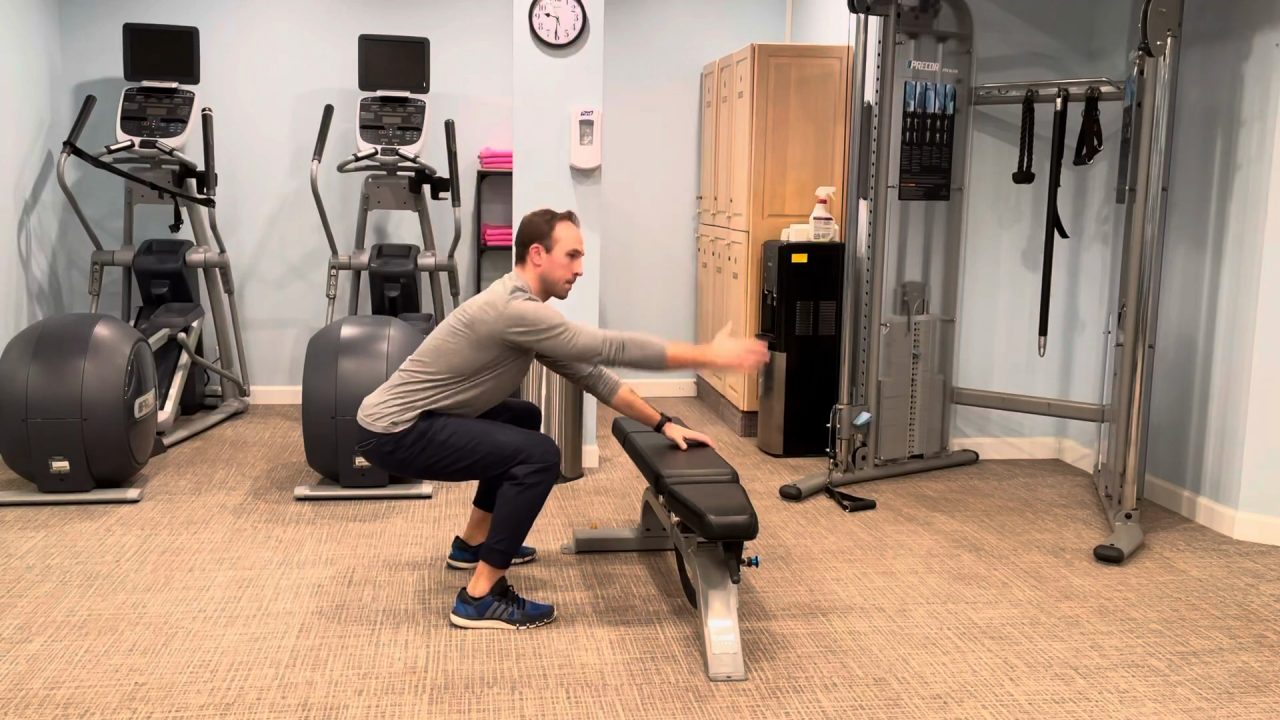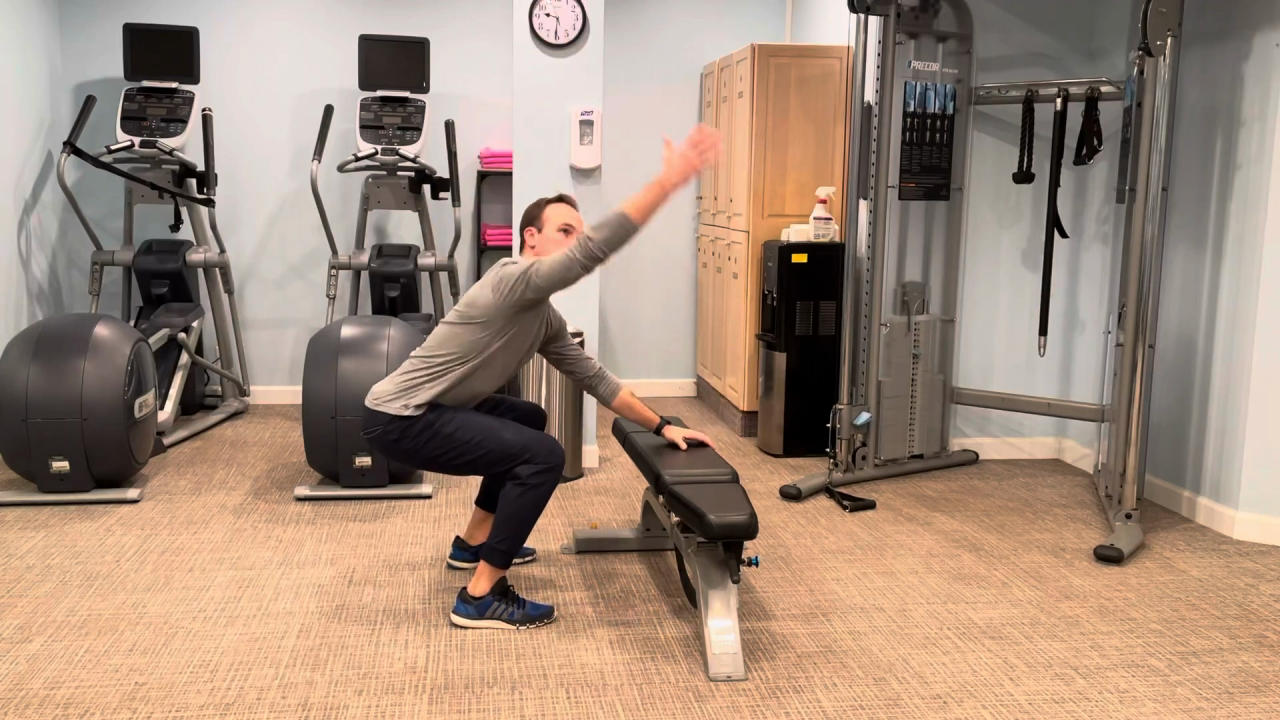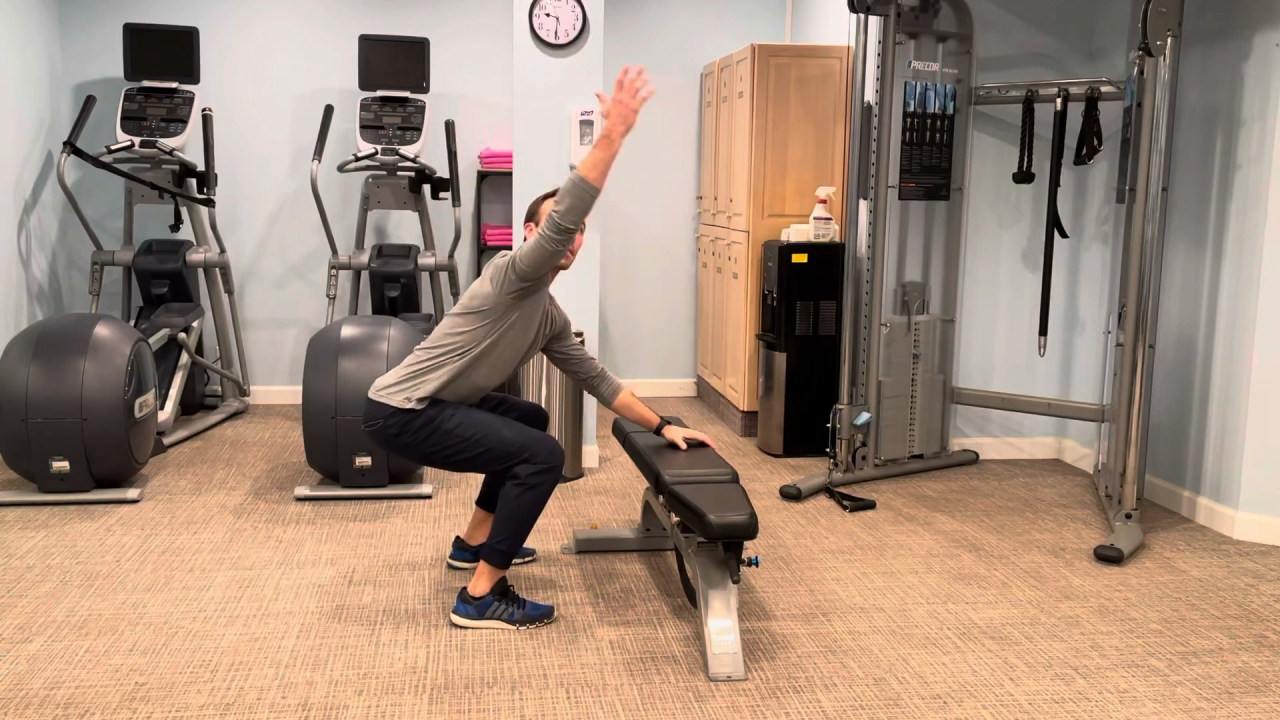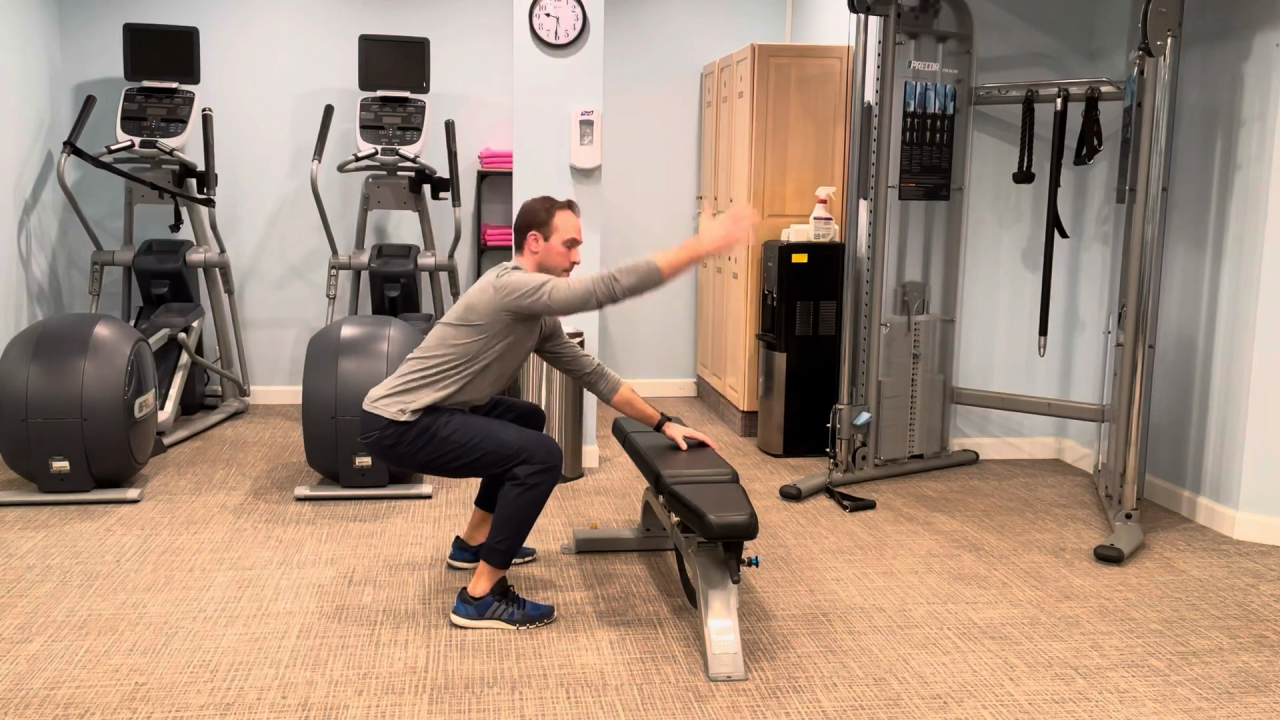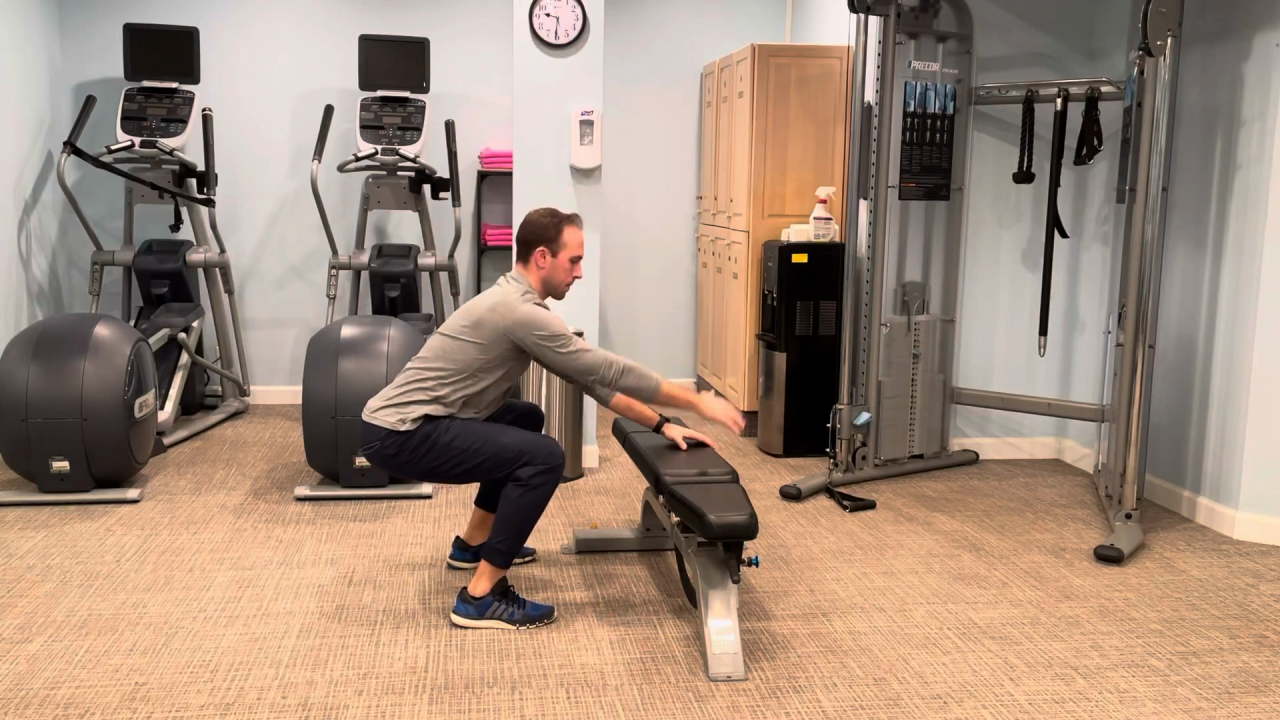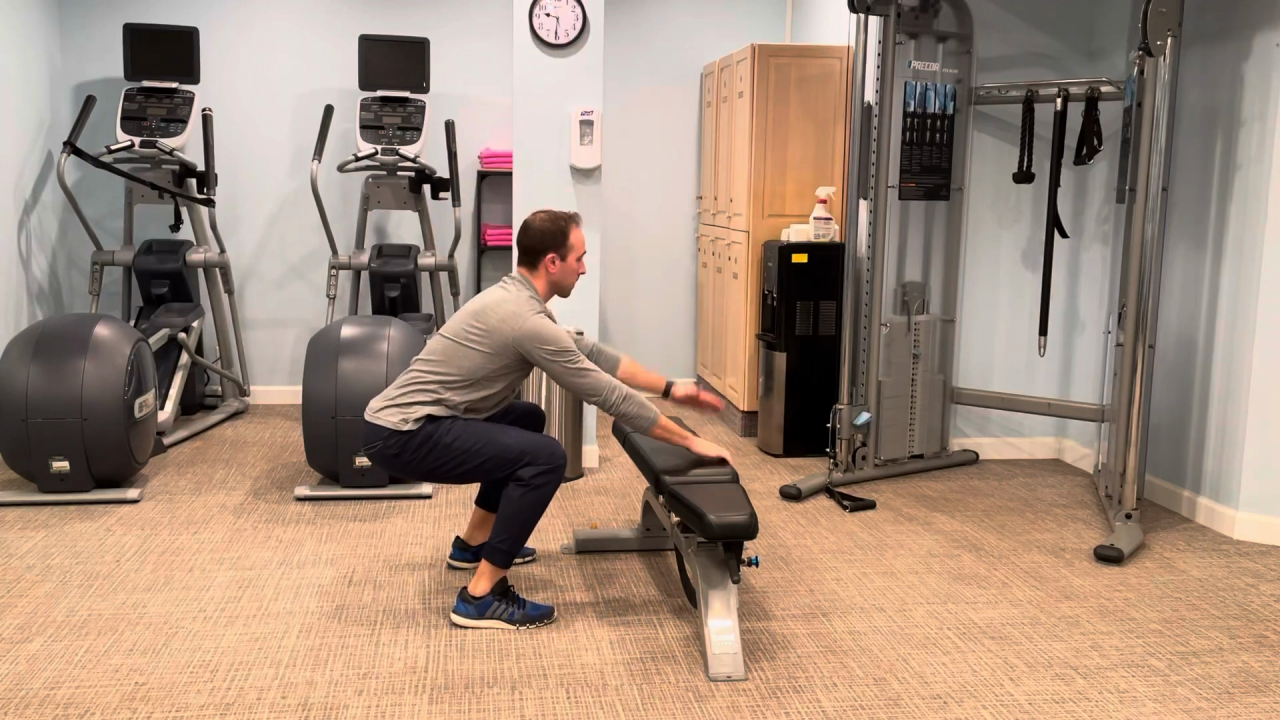
dt=0.3s
person 1, frame 1
left shoulder: (525, 310)
right shoulder: (515, 311)
left elbow: (590, 371)
right elbow: (613, 348)
left wrist: (662, 423)
right wrist: (709, 355)
left hip: (410, 418)
right hip: (392, 433)
left knee: (523, 420)
right knee: (538, 456)
left ankle: (473, 542)
right ankle: (481, 597)
person 1, frame 2
left shoulder: (540, 314)
right shoulder: (516, 281)
left elbow: (594, 378)
right elbow: (593, 250)
left wrist: (660, 425)
right wrist: (668, 180)
left hip: (427, 411)
right hip: (399, 420)
left knee: (528, 421)
right knee: (541, 457)
left ankle: (475, 542)
right ankle: (480, 597)
person 1, frame 3
left shoulder: (547, 313)
right shoulder: (510, 276)
left elbow: (595, 377)
right elbow: (562, 221)
left wrist: (661, 425)
right wrist: (612, 134)
left hip: (431, 403)
right hip: (400, 412)
left knee: (528, 421)
right knee: (541, 455)
left ankle: (475, 542)
right ankle: (481, 597)
person 1, frame 4
left shoulder: (535, 316)
right shoulder: (514, 285)
left elbow: (592, 370)
right elbow: (608, 287)
left wrist: (663, 422)
right wrist: (704, 244)
left hip: (423, 416)
right hip: (397, 424)
left knee: (527, 420)
right knee: (540, 456)
left ankle: (474, 543)
right ankle: (480, 598)
person 1, frame 5
left shoulder: (518, 303)
right shoulder: (520, 312)
left elbow: (594, 376)
right elbow: (609, 371)
left wrist: (661, 423)
right wrist: (696, 401)
left hip: (408, 421)
right hip: (398, 435)
left knee: (526, 420)
right knee: (541, 457)
left ankle: (473, 543)
right ankle: (481, 597)
person 1, frame 6
left shoulder: (516, 299)
right shoulder: (526, 321)
left elbow: (591, 354)
right elbow: (608, 395)
left wrist: (669, 388)
right wrist: (690, 441)
left hip: (407, 420)
right hip: (400, 435)
left knee: (526, 420)
right knee: (544, 457)
left ankle: (474, 542)
right ankle: (481, 597)
